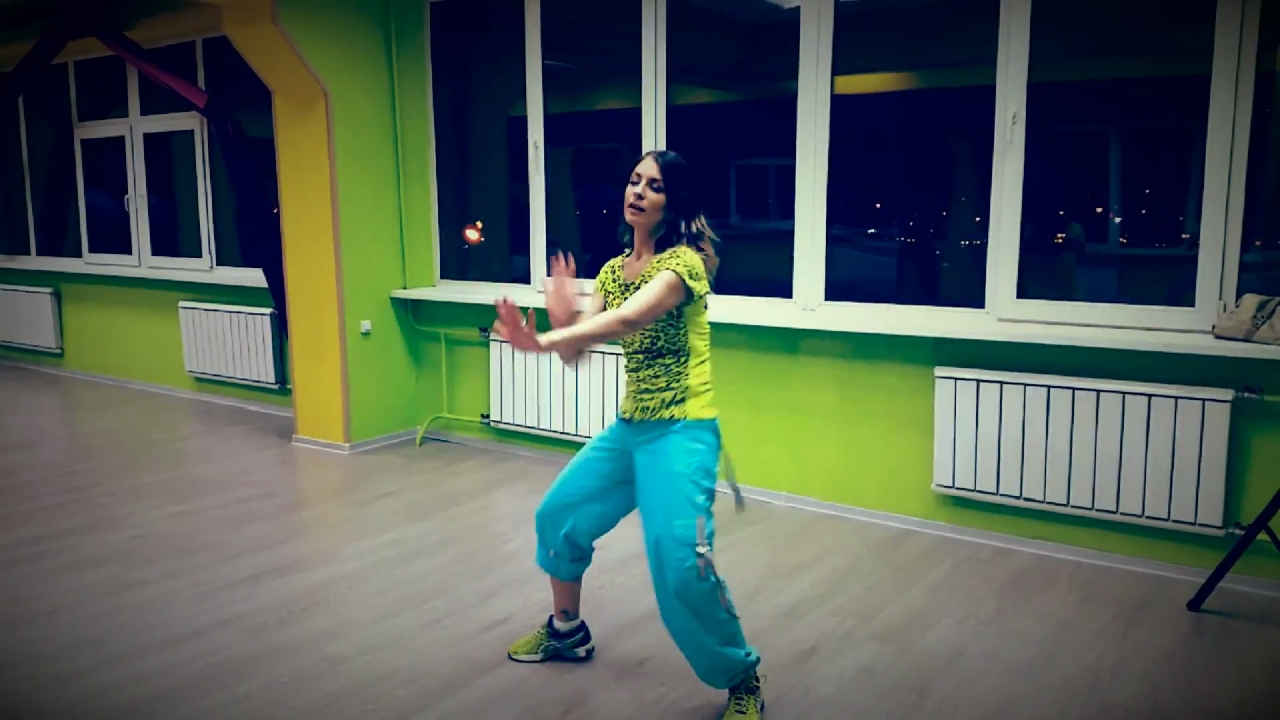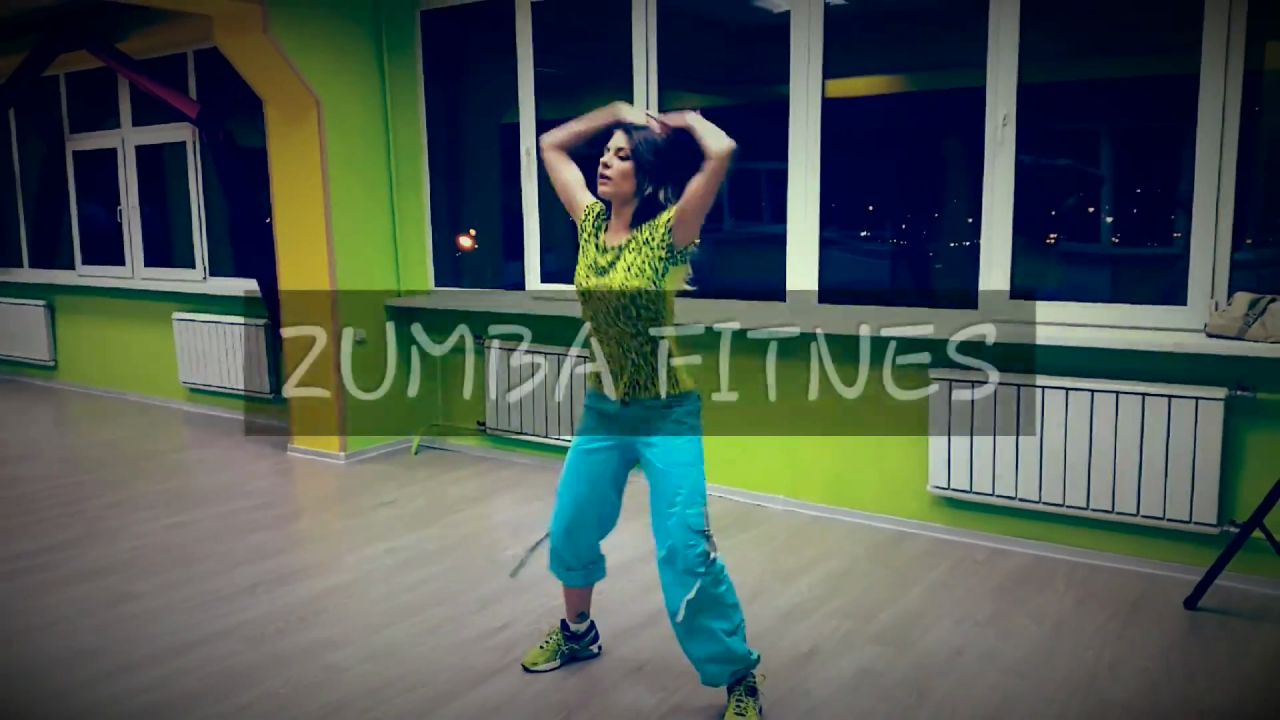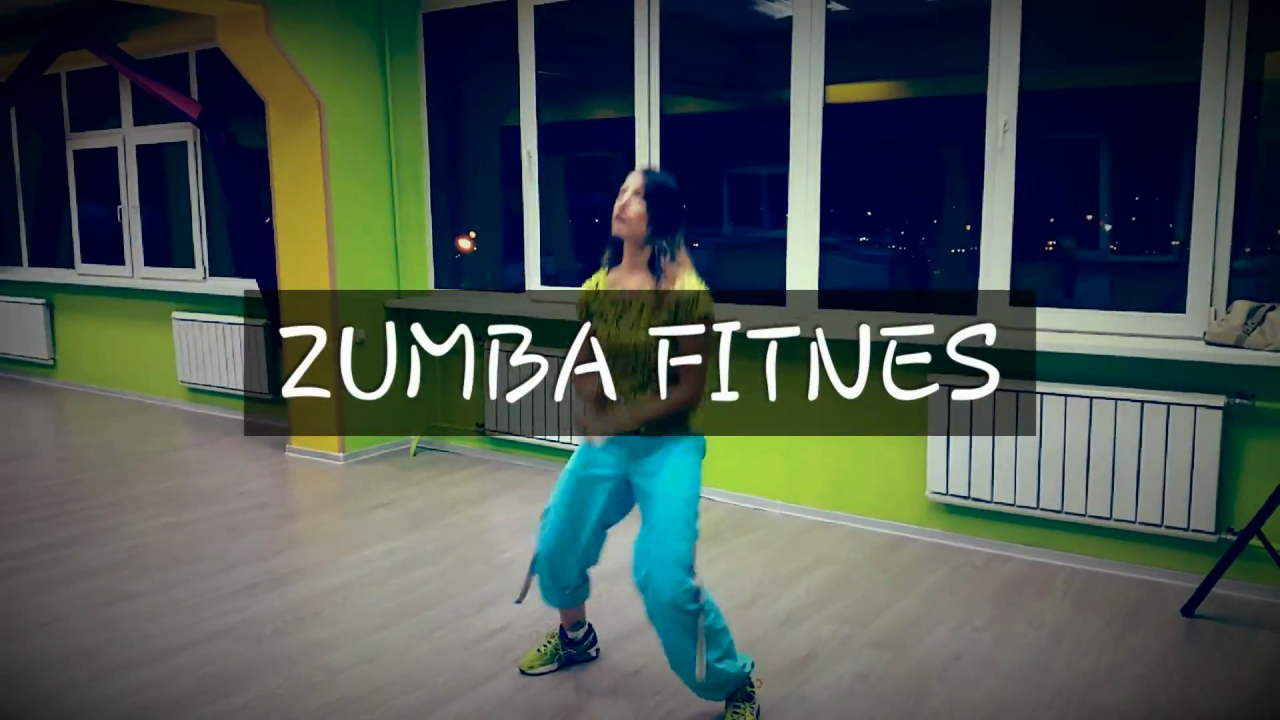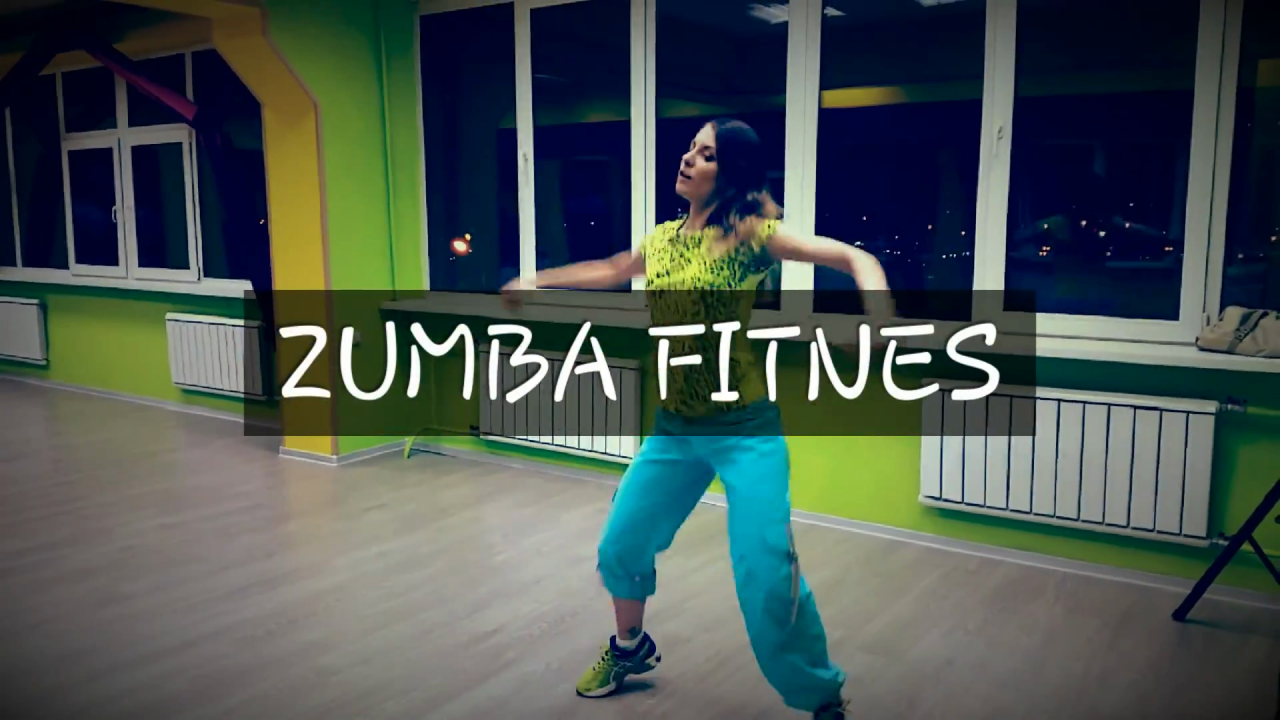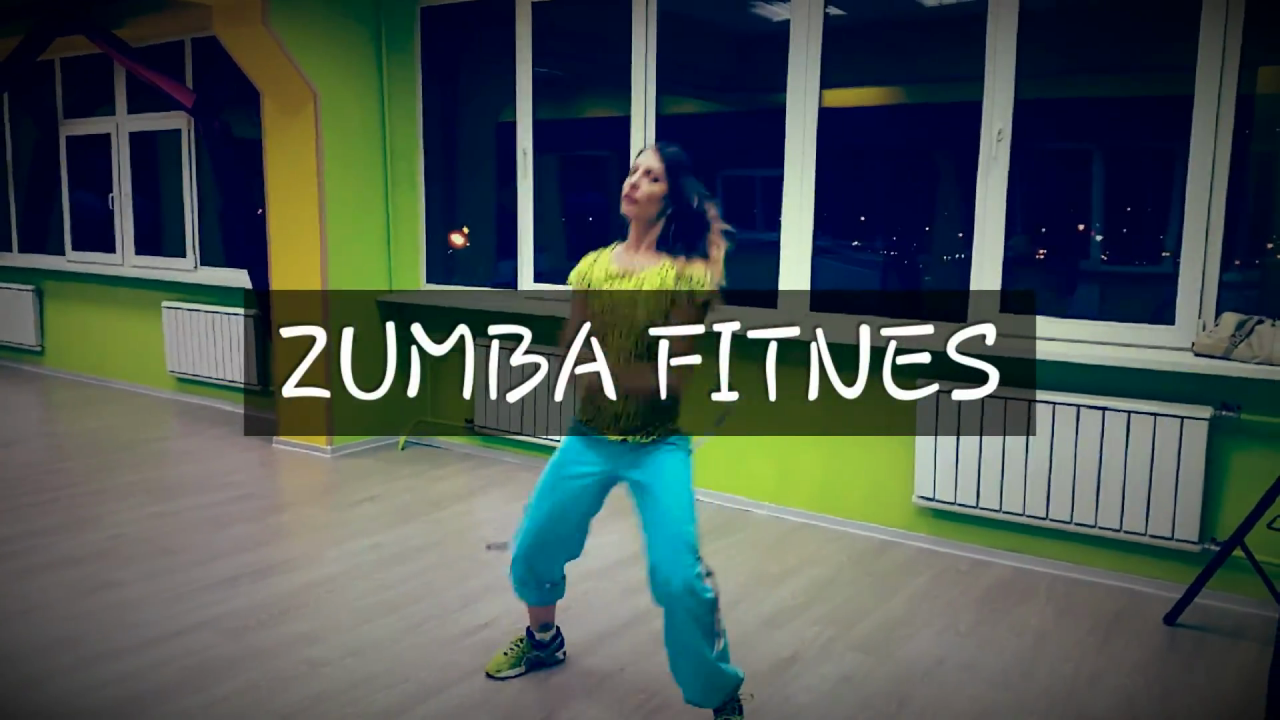
dt=0.7s
person 1, frame 1
left shoulder: (685, 261)
right shoulder: (612, 269)
left elbow: (624, 319)
right elbow: (576, 354)
left wrist: (541, 342)
right wrist: (559, 309)
left hip: (682, 433)
right hip: (628, 429)
left knee: (681, 565)
right knee: (559, 516)
right ankle: (565, 629)
person 1, frame 2
left shoulder: (668, 231)
right shoulder: (591, 222)
left elbow: (722, 153)
right elbow: (550, 146)
left wrist: (685, 119)
right wrist: (616, 114)
left hip: (667, 415)
right hip: (603, 409)
left knee: (684, 547)
right knee: (569, 532)
right ankle: (578, 631)
person 1, frame 3
left shoulder: (685, 292)
right shoulder: (596, 287)
left elbow: (689, 387)
right elbow: (588, 365)
left wrist: (623, 418)
right wrist: (588, 405)
left hip: (668, 445)
right hip: (605, 441)
left knee: (660, 577)
right knee: (555, 552)
right ankle: (574, 636)
person 1, frame 4
left shoulder: (749, 233)
right shoulder: (665, 236)
left elbow: (853, 257)
right elbow: (609, 271)
left wrist: (877, 301)
right wrist: (536, 280)
left hip: (745, 429)
right hip: (674, 427)
left knee: (766, 577)
right knee: (620, 546)
right ankle: (630, 646)
person 1, frame 5
left shoulder: (690, 272)
right shoulder: (590, 268)
left elbow: (692, 369)
left wrist: (639, 379)
left hip: (657, 443)
right hip: (590, 436)
left knee: (678, 575)
right knee: (533, 547)
right ankle: (542, 638)
